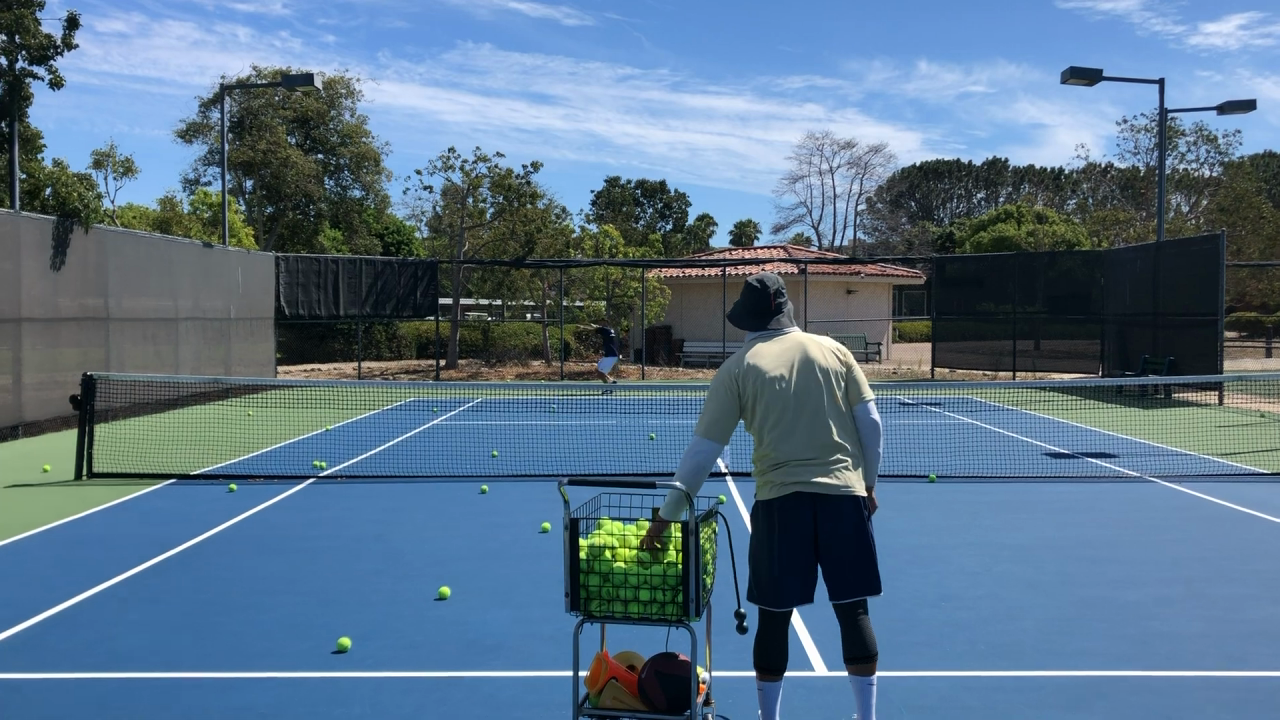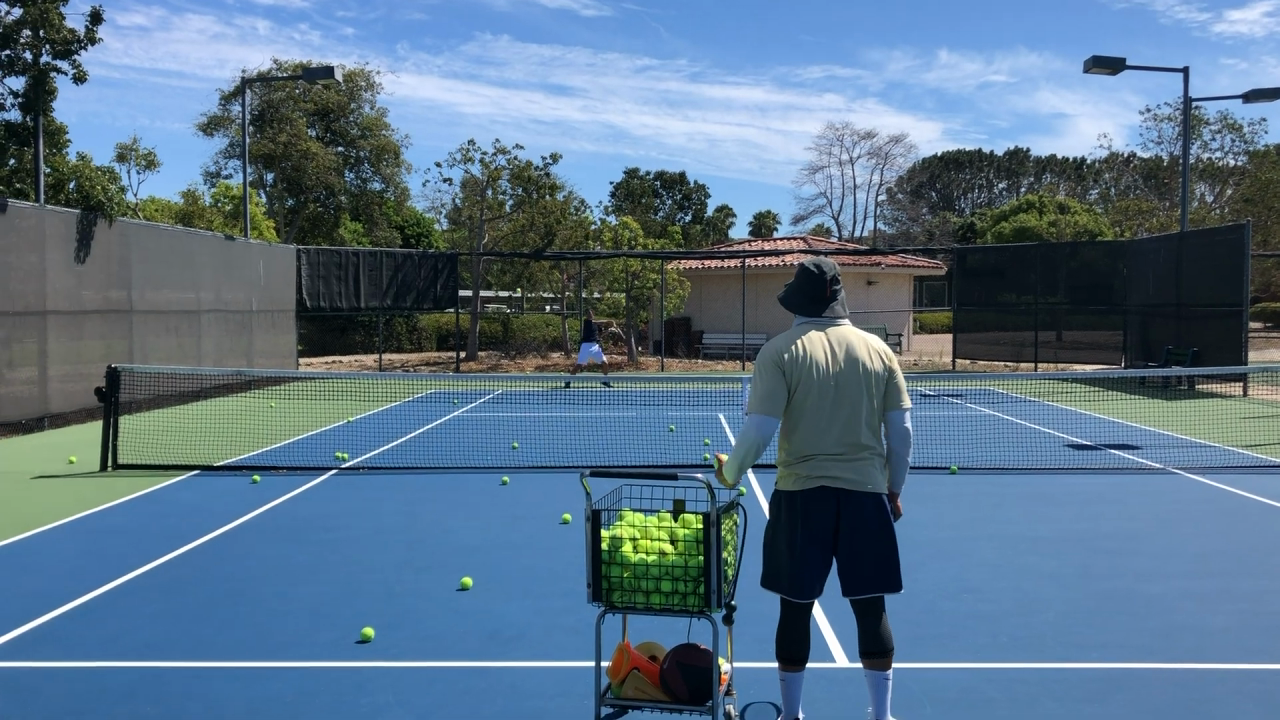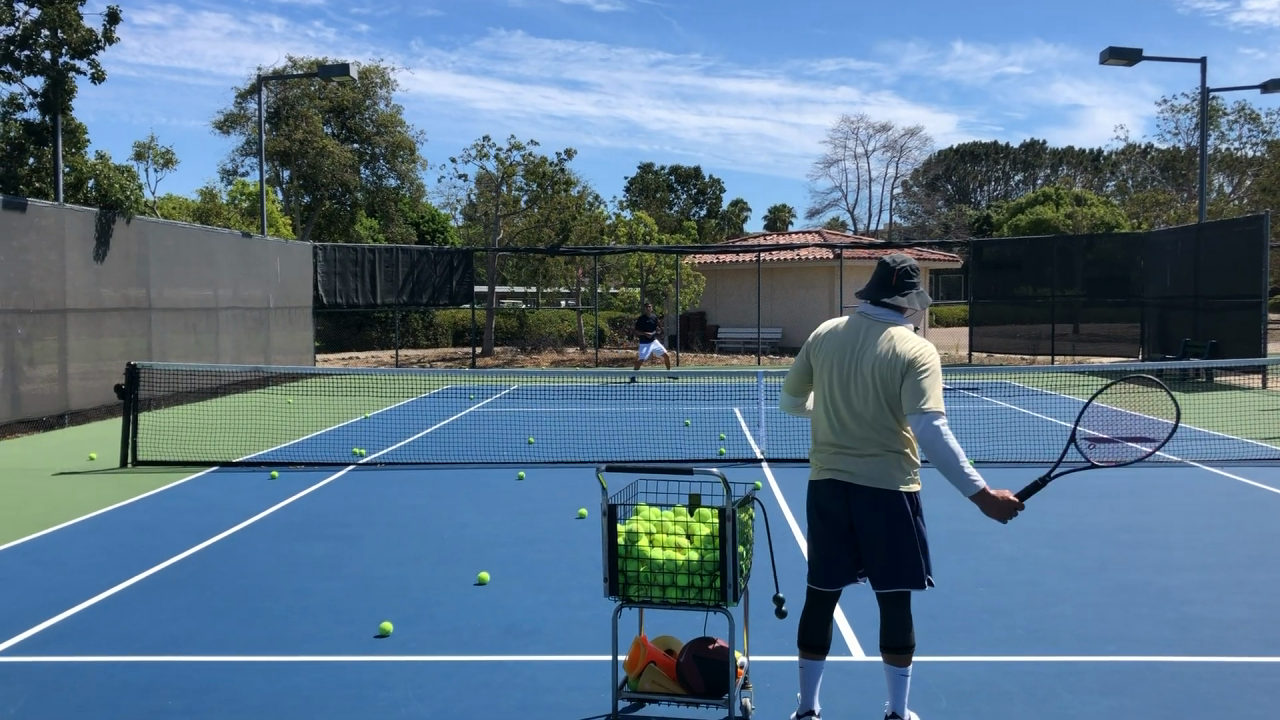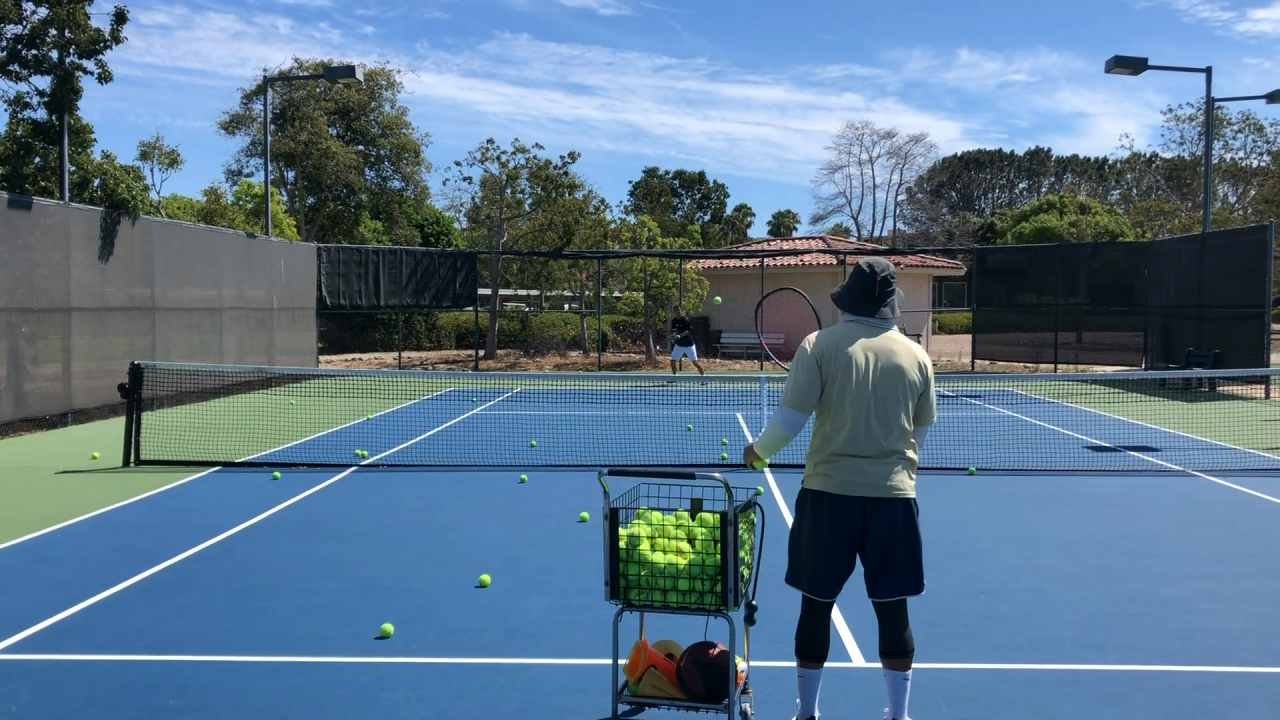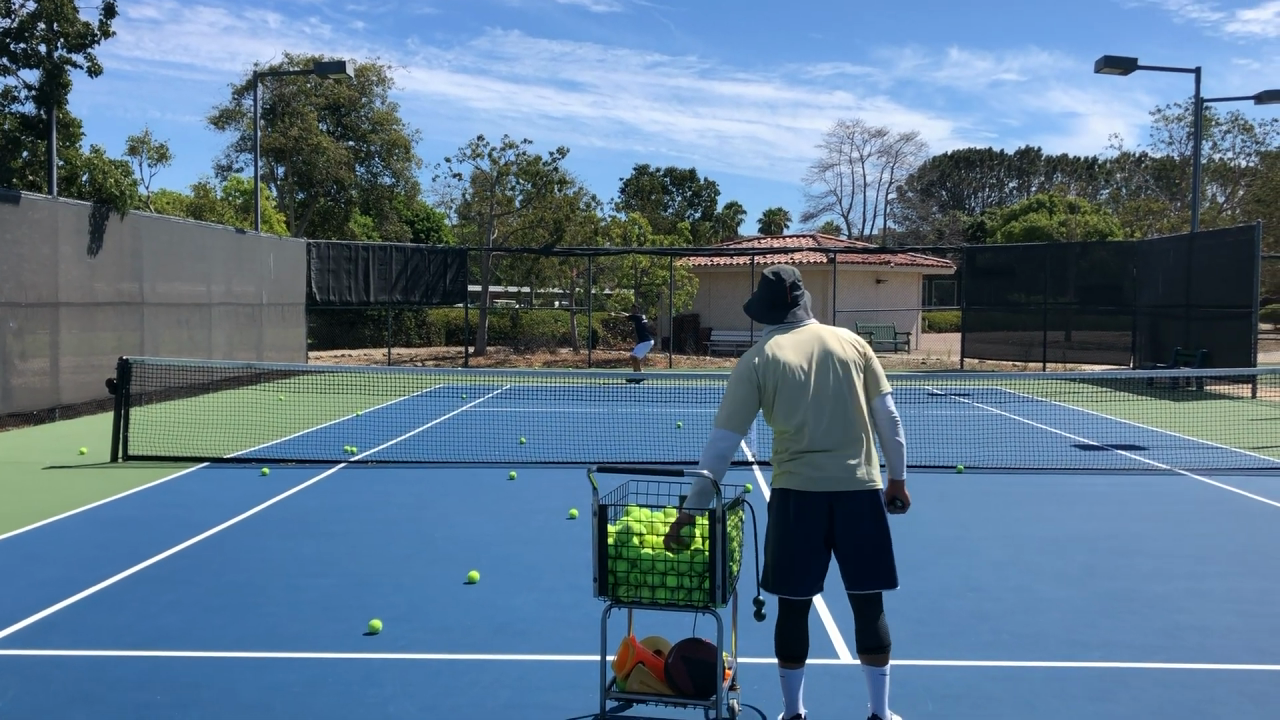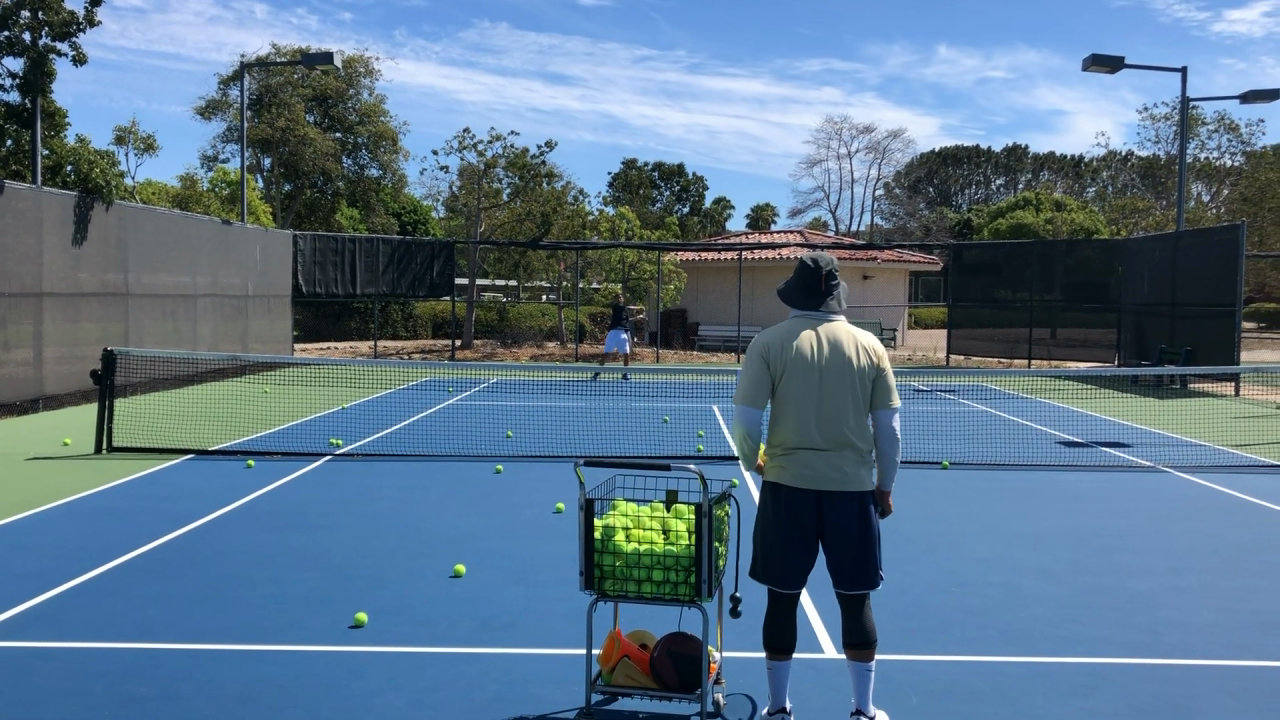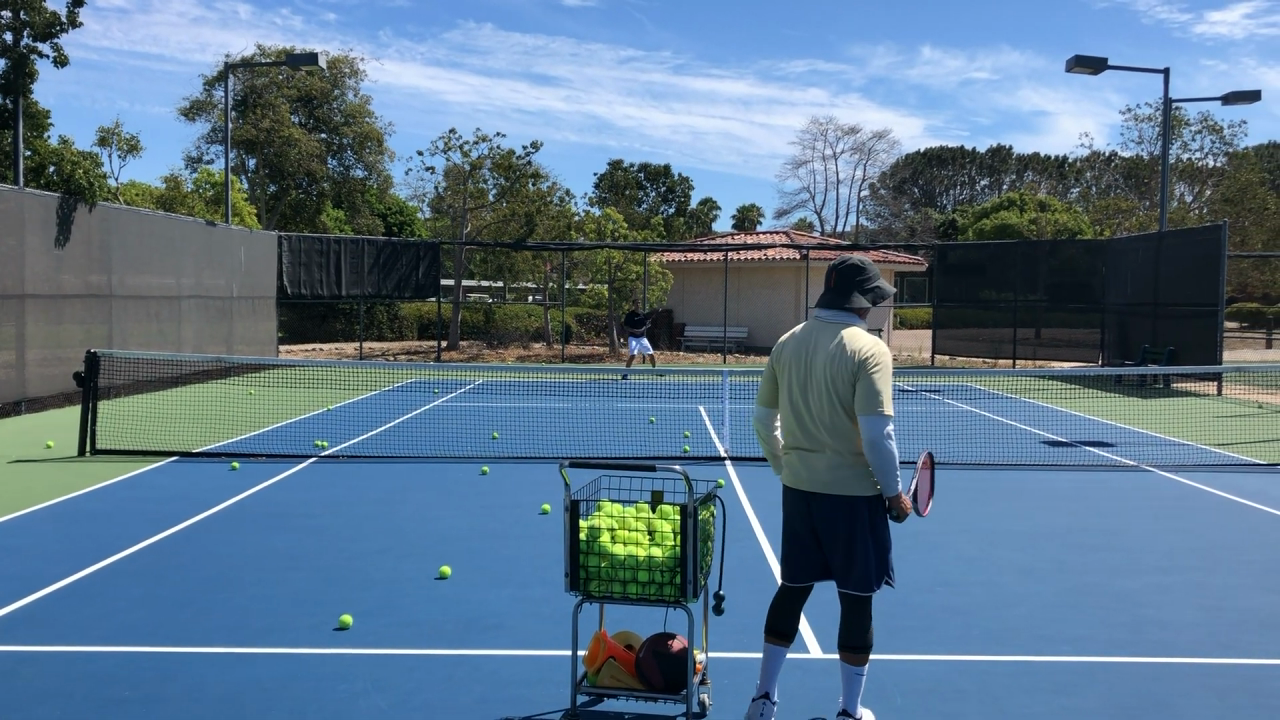
dt=0.7s
person 1, frame 1
left shoulder: (737, 368)
right shoulder: (833, 350)
left elbow: (701, 453)
right elbow: (870, 423)
left wrist: (667, 515)
right wrist: (867, 483)
left hip: (781, 501)
right hip: (843, 496)
left knee: (774, 616)
right knee: (853, 611)
person 1, frame 2
left shoulder: (780, 351)
right shoulder: (877, 349)
left elbow: (759, 430)
right elbow: (901, 430)
left wrist: (730, 474)
right wrist: (894, 490)
left hip: (801, 494)
right hip: (866, 494)
left knee: (795, 607)
right knee: (871, 608)
person 1, frame 3
left shoulder: (824, 333)
right shoulder: (916, 352)
left elbow: (790, 400)
right elbow: (932, 433)
right wrist: (981, 493)
left hip: (827, 484)
right hip: (887, 490)
left knee: (820, 595)
right knee: (894, 602)
person 1, frame 4
left shoulder: (819, 344)
right shoulder: (916, 355)
left elbow: (788, 422)
right elbow: (918, 433)
left wrist: (759, 448)
left hip: (829, 494)
right hip: (893, 497)
left knee: (817, 607)
right knee: (893, 610)
person 1, frame 5
left shoulder: (756, 362)
right shoulder: (851, 342)
left elbow: (721, 444)
right elbow: (888, 417)
left wrist: (689, 510)
right wrist: (897, 478)
left hip: (798, 493)
right hip: (861, 489)
left knee: (794, 607)
right knee: (868, 604)
person 1, frame 6
left shoulder: (769, 342)
right shoulder: (868, 344)
left elbow: (746, 421)
right elbow: (889, 428)
left wrist: (752, 460)
right wrist: (884, 485)
left hip: (788, 487)
right hip: (852, 489)
left knee: (782, 599)
right knee: (855, 601)
person 1, frame 7
left shoulder: (787, 342)
right shoulder: (869, 349)
left elbow: (763, 419)
right elbow: (876, 433)
right wrist: (894, 492)
left hip: (799, 489)
right hip: (853, 494)
left knee: (793, 587)
right knee: (856, 601)
